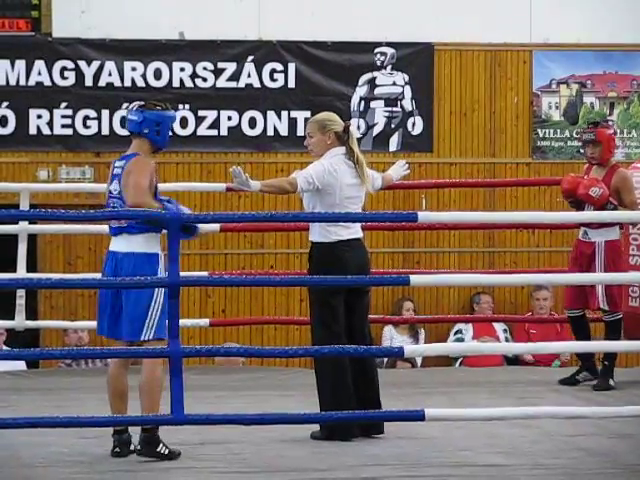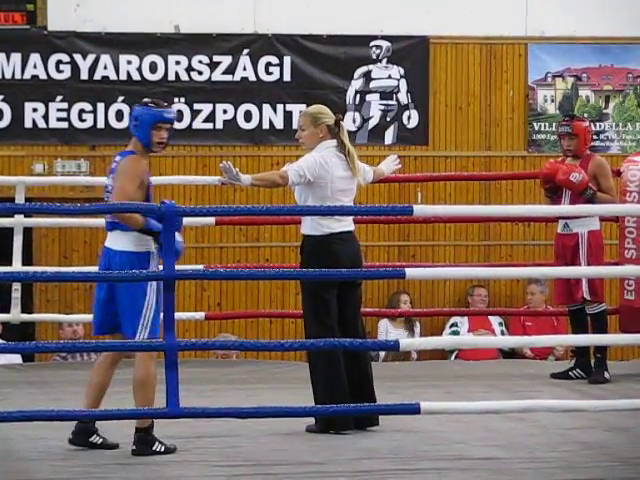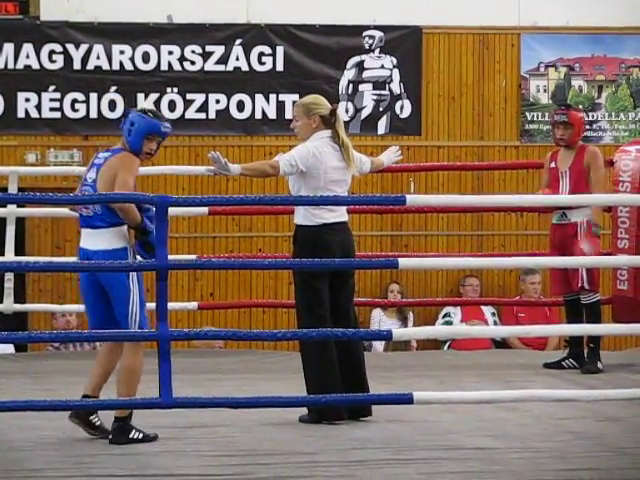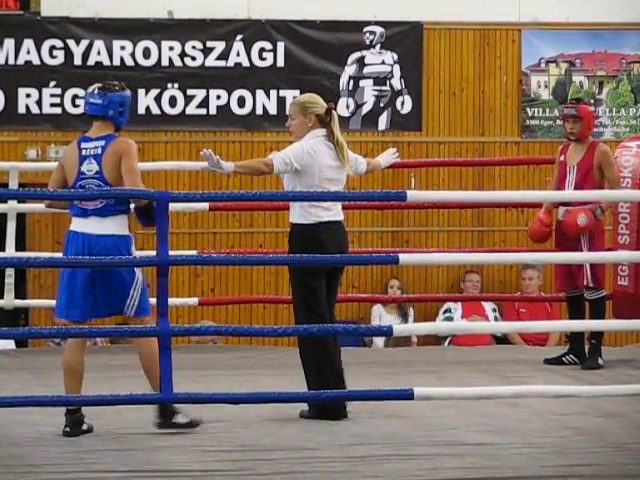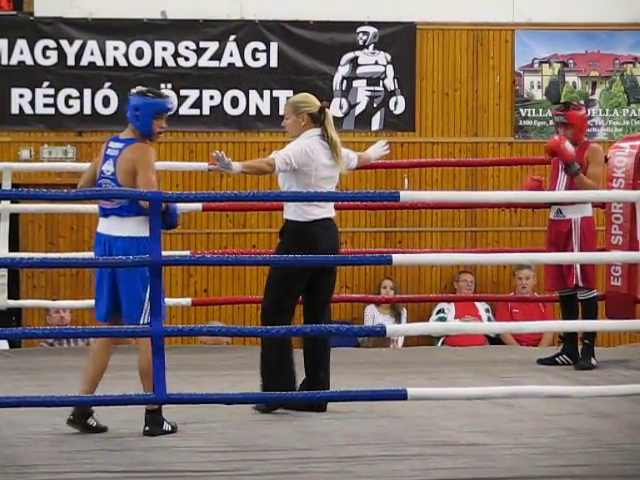
dt=1s
person 1, frame 1
left shoulder: (119, 164)
right shoulder: (143, 163)
right elbow: (142, 204)
left hip: (117, 257)
right hip: (144, 259)
left knee: (122, 350)
right knee: (153, 349)
left ankle: (121, 436)
right ankle: (149, 436)
person 1, frame 2
left shoulder: (123, 160)
right shoulder: (136, 164)
right elbow: (119, 209)
left wrist: (154, 216)
right wrist: (157, 230)
left hip: (114, 255)
right hip: (135, 259)
left knee: (115, 347)
right knee: (146, 348)
left ankle: (84, 428)
right ankle: (144, 435)
person 1, frame 3
left shoulder: (99, 158)
right shoulder: (127, 160)
left elbow: (76, 202)
right elbow: (122, 203)
right wrist: (144, 231)
left hip: (87, 251)
right hip: (114, 254)
left knee: (115, 335)
right knee: (135, 338)
left ankle: (86, 404)
right ankle: (122, 425)
person 1, frame 4
left shoulder: (71, 150)
right shoulder: (123, 146)
left elbow: (51, 199)
right elbow: (136, 192)
right wrist: (150, 208)
left hip: (78, 240)
right hip: (114, 242)
left knee: (75, 330)
right knee: (142, 323)
left ankle: (73, 416)
right ankle: (165, 409)
person 1, frame 5
left shoulder: (109, 147)
right shoulder: (143, 151)
left elbow: (83, 189)
right elbow: (148, 200)
right wrist: (167, 211)
left hip: (106, 239)
right hip: (134, 242)
left knee: (109, 328)
right knee: (147, 330)
left ankle: (81, 409)
right ankle: (153, 416)
person 2, frame 1
left shoulder: (324, 168)
right shoulder: (357, 167)
left elbow: (290, 184)
right elbow: (382, 179)
left wrist: (254, 185)
right wrist: (396, 172)
left hip: (329, 256)
right hip: (357, 254)
left knee: (330, 339)
right knee: (359, 335)
left ankle: (338, 424)
right ankle: (368, 419)
person 2, frame 2
left shoulder: (316, 160)
right shoulder: (348, 160)
left elbow: (282, 178)
right elbow: (372, 173)
left wrist: (245, 179)
right wrist: (387, 167)
left hip: (322, 249)
right hip: (349, 247)
left knee: (323, 331)
right knee: (351, 328)
left ankle: (334, 417)
right ankle: (362, 411)
person 2, frame 3
left shoulder: (309, 151)
right shoulder: (343, 151)
left elbow: (272, 167)
right elbow: (371, 164)
left wrist: (234, 169)
right wrist: (388, 158)
left hip: (313, 239)
right hip: (341, 237)
left knee: (315, 321)
right knee: (343, 318)
left ankle: (326, 407)
right ankle: (355, 402)
person 2, frame 4
left shoulder: (304, 149)
right shoulder: (339, 150)
left elbow: (266, 165)
right elbow: (368, 165)
left wrist: (227, 166)
right wrist: (385, 159)
left hip: (310, 237)
right hip: (336, 236)
left knee: (312, 319)
right knee: (324, 314)
left ankle: (327, 403)
right ankle: (332, 392)
person 2, frame 5
left shoulder: (302, 148)
right shoulder: (332, 148)
left elbow: (269, 165)
right elbow: (358, 158)
left wrist: (235, 167)
right wrist: (374, 152)
left hip: (301, 235)
right hip: (327, 234)
left knee: (276, 312)
right knee: (318, 314)
left ankle: (278, 391)
right ankle: (314, 394)
person 3, frame 1
right shoulder: (587, 170)
left wrist: (608, 204)
right wrist: (573, 200)
left hip: (607, 243)
right hip: (584, 242)
left knee: (610, 306)
right knee: (574, 306)
left ankle: (607, 370)
right ankle: (587, 366)
person 3, frame 2
left shoulder: (597, 163)
right shoulder: (560, 164)
left elbow: (614, 202)
left wrist: (586, 190)
right wrist: (549, 188)
left hip: (587, 234)
right hip: (564, 234)
left knee: (592, 297)
right knee: (572, 300)
left ankle: (601, 363)
right ankle: (582, 363)
person 3, frame 3
left shoulder: (591, 154)
right shoulder: (551, 157)
left elbow: (598, 193)
right elbow: (546, 191)
left wrist: (593, 230)
left hip: (582, 224)
right hip: (558, 226)
left knee: (587, 288)
right knee: (567, 291)
left ankle: (594, 354)
right ankle: (575, 353)
person 3, frame 4
left shoulder: (600, 151)
right shoulder: (562, 151)
left elbow: (615, 190)
left wrist: (594, 211)
right wrist: (544, 211)
left hip: (588, 224)
right hip: (564, 222)
left knee: (592, 284)
right knee: (570, 286)
left ankle: (595, 349)
right ankle: (576, 348)
person 3, frame 5
left shoulder: (593, 150)
right shoulder: (556, 150)
left elbow: (595, 187)
left wrist: (571, 163)
right wrist: (540, 189)
left hip: (580, 221)
right hip: (556, 220)
left knee: (584, 284)
right knee: (563, 285)
left ankle: (588, 349)
right ankle: (569, 348)
